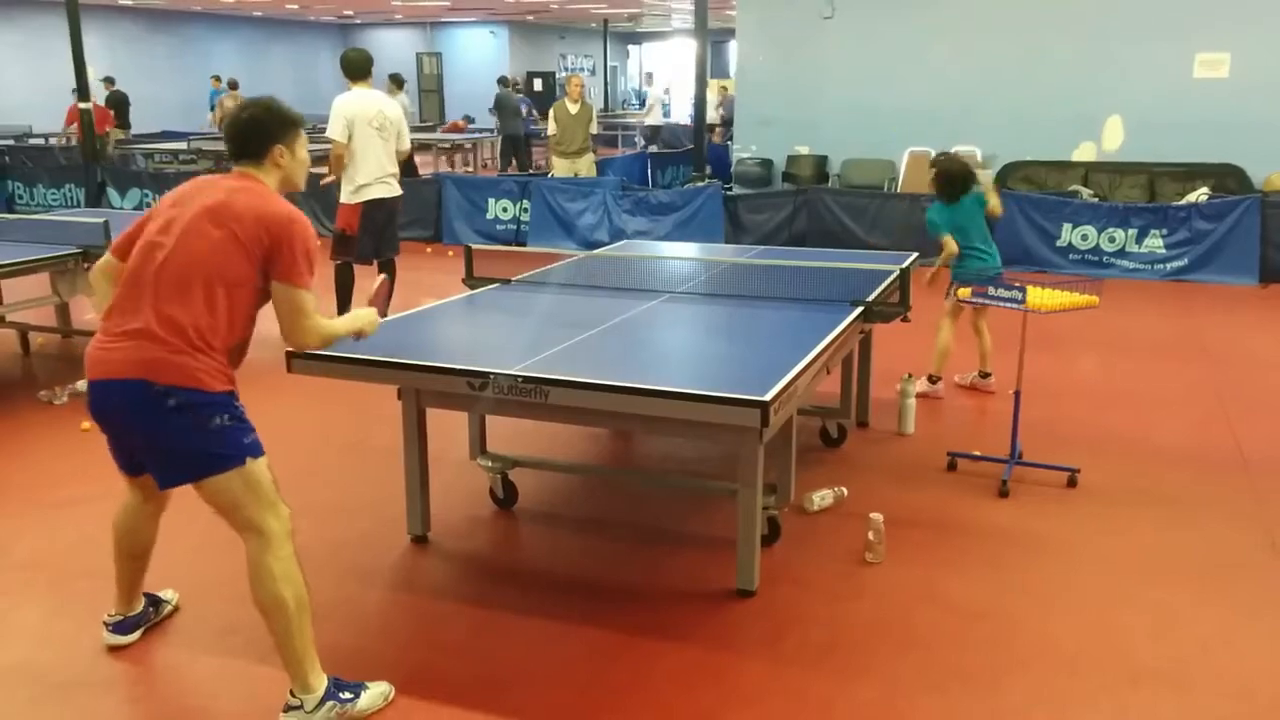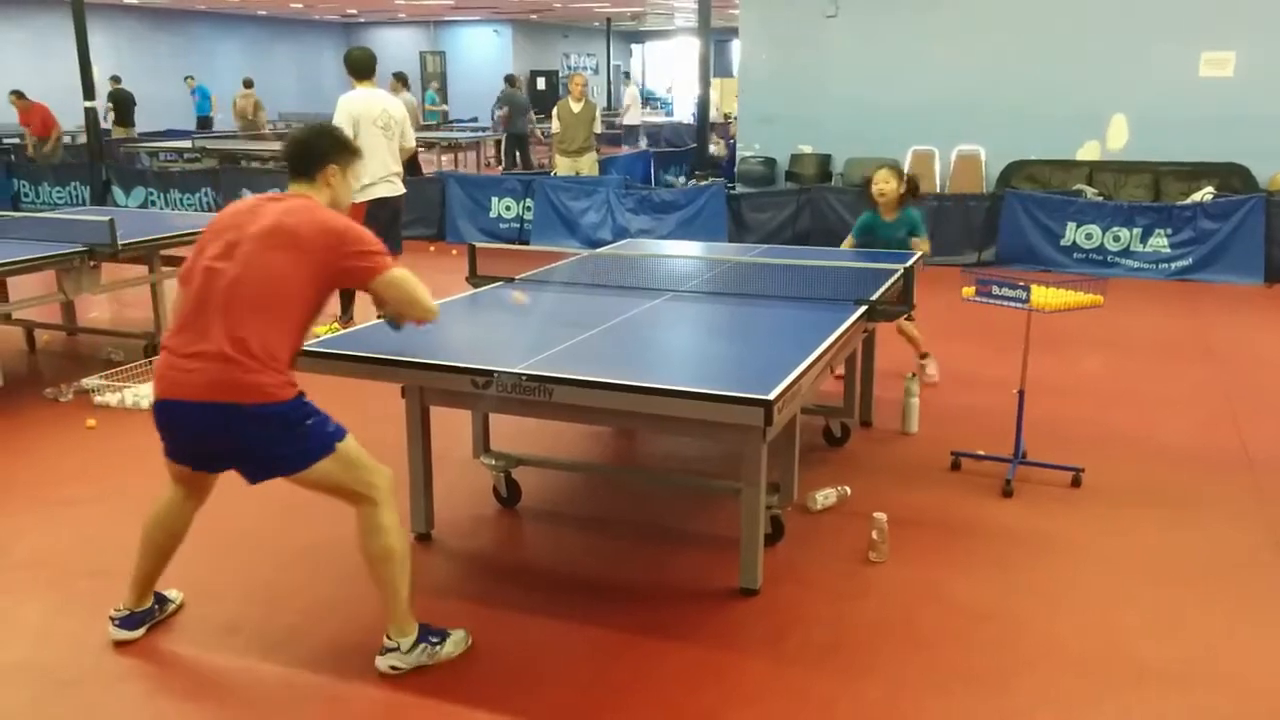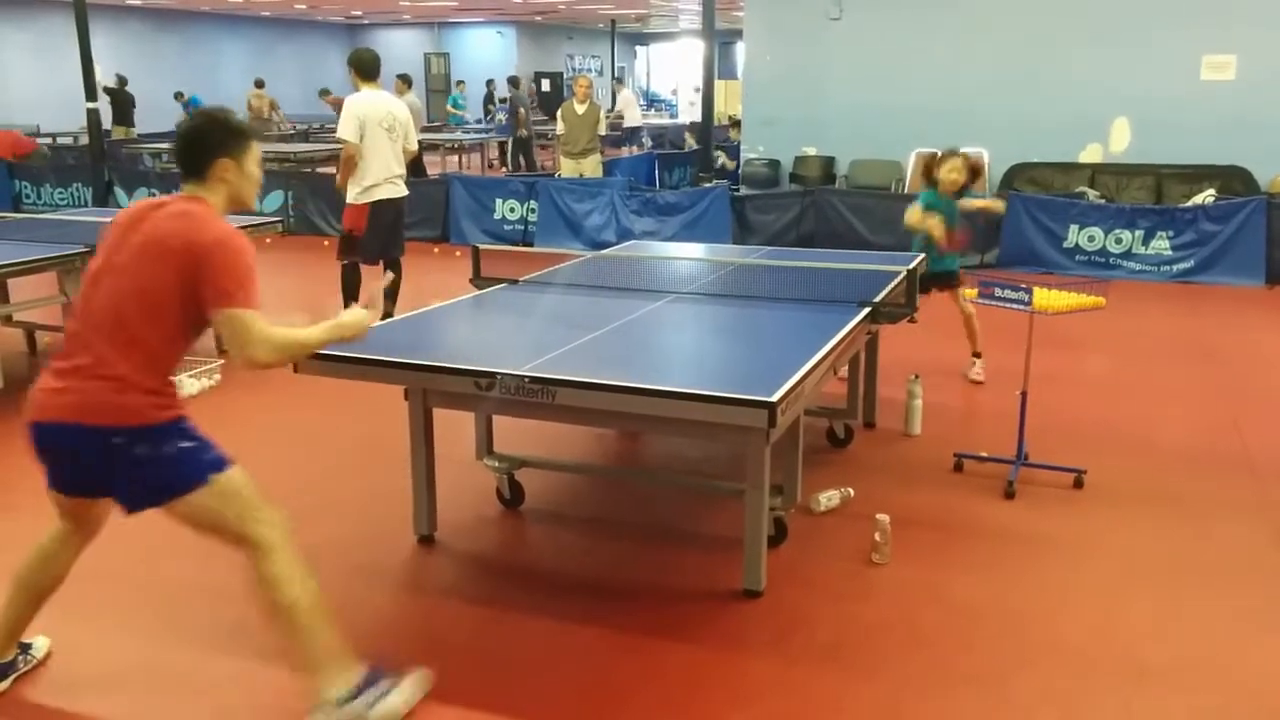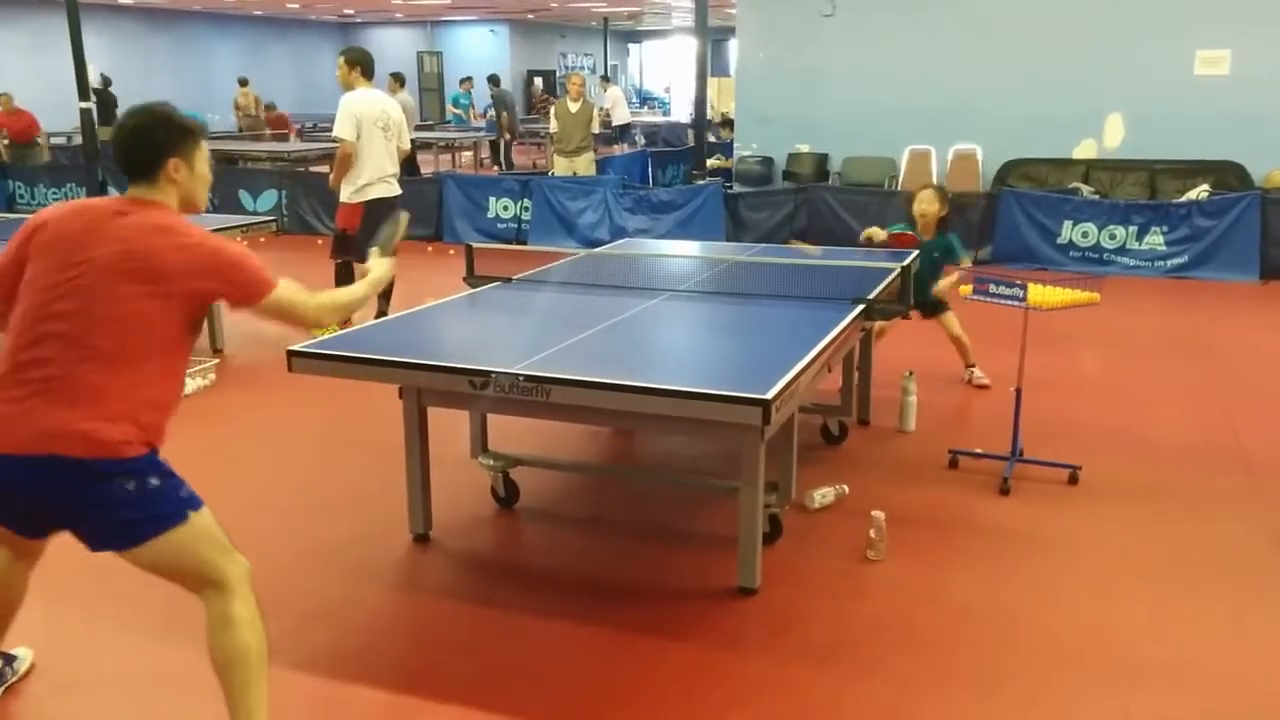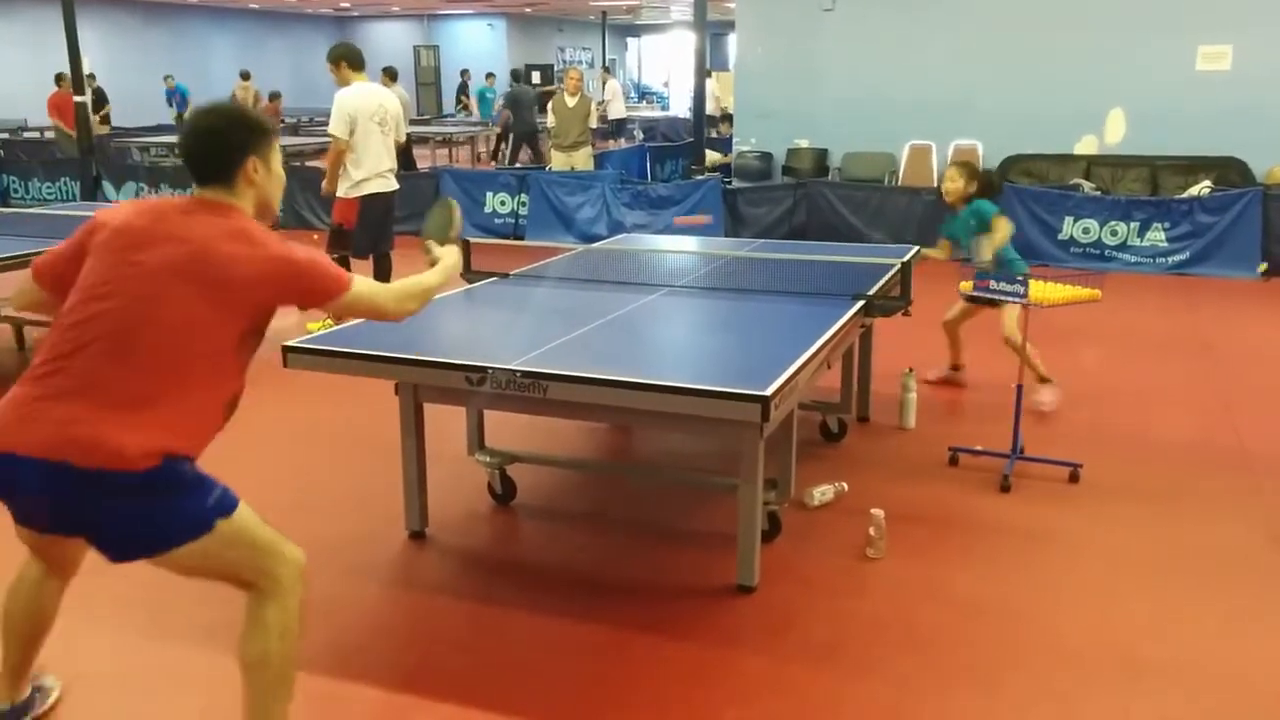
dt=0.7s
person 1, frame 1
left shoulder: (181, 196)
right shoulder: (282, 220)
left elbow: (104, 276)
right elbow: (303, 336)
right wrist: (355, 321)
left hip: (107, 377)
right hip: (180, 387)
left knee: (146, 492)
right knee: (269, 530)
left ankle: (127, 612)
person 1, frame 2
left shoulder: (233, 214)
right shoulder: (337, 231)
left elbow: (192, 298)
right elbow: (424, 310)
right wrist: (398, 298)
left hip: (173, 389)
right hip: (252, 398)
left knee: (187, 487)
right knee: (374, 489)
left ankle: (134, 608)
right ankle: (403, 640)
person 1, frame 3
left shoulder: (135, 217)
right shoulder: (217, 238)
right elbow: (257, 350)
right wrist: (341, 325)
left hip: (53, 412)
right hip: (128, 421)
left knee: (76, 527)
right knee: (267, 536)
person 1, frame 4
left shoulder: (51, 223)
right shoulder: (201, 253)
right elbow: (310, 312)
right wrist: (373, 279)
right hip: (100, 457)
right knee: (228, 581)
person 1, frame 5
left shoulder: (117, 219)
right shoulder: (272, 259)
right elbow: (395, 303)
right wrist: (443, 268)
right hip: (121, 466)
left knee: (51, 560)
right knee: (281, 574)
person 2, frame 1
left shoulder: (344, 103)
right shoulder: (391, 104)
left elbow: (338, 151)
right elbow: (404, 151)
left wrist: (336, 174)
left hip: (359, 194)
right hip: (389, 191)
left knee: (343, 259)
right knee: (386, 257)
person 2, frame 2
left shoulder: (349, 101)
right shoulder: (394, 102)
right elbow: (409, 147)
left hip: (363, 193)
right hip: (392, 190)
right knee: (388, 256)
left ankle: (345, 319)
person 2, frame 3
left shoulder: (355, 102)
right shoulder: (398, 104)
left elbow: (350, 151)
right elbow: (412, 150)
left wrist: (342, 178)
left hip: (366, 194)
right hip: (396, 192)
left knee: (349, 258)
right knee: (392, 257)
right ankle: (388, 315)
person 2, frame 4
left shoulder: (351, 101)
right shoulder: (390, 103)
left elbow: (347, 150)
right elbow: (404, 149)
left wrist: (336, 178)
left hip: (359, 194)
right hip: (389, 190)
left knee: (343, 258)
left ankle: (343, 321)
right ankle: (382, 315)
person 2, frame 5
left shoulder: (345, 97)
right shoulder: (389, 97)
left elbow: (339, 147)
left wrist: (329, 180)
left hip: (355, 189)
right hip: (386, 185)
left knee: (339, 253)
right knee: (381, 251)
left ankle: (338, 316)
person 3, frame 1
left shoulder: (936, 215)
right shoulder: (974, 195)
left elbow: (952, 251)
right elbow: (996, 212)
left wrist: (935, 270)
right wrist: (990, 189)
left hip: (969, 274)
right hip: (992, 269)
left knee: (946, 324)
right knee: (978, 323)
left ankle: (933, 381)
right ankle: (983, 377)
person 3, frame 2
left shoulder: (911, 216)
right shoulder: (867, 220)
left elbow: (924, 247)
right elbow: (845, 249)
left wrist: (920, 248)
left knee: (903, 324)
left ankle: (925, 358)
person 3, frame 3
left shoulder: (964, 197)
right shoulder: (928, 197)
left elbow: (999, 206)
right elbow: (910, 219)
left wrist: (980, 203)
right wrist: (930, 227)
left hip: (949, 265)
right hip: (923, 265)
left knee: (968, 312)
left ankle: (976, 359)
person 3, frame 4
left shoulder: (946, 240)
right shoulder: (904, 232)
left elbow: (965, 266)
right elbow: (874, 235)
left wrist: (948, 281)
right wrist: (874, 233)
left hip: (933, 293)
left knee: (956, 333)
right knee: (880, 326)
left ankle: (971, 368)
person 3, frame 5
left shoulder: (980, 207)
right shoulder: (951, 220)
left elbow: (1006, 228)
right elbow: (944, 254)
left wrist: (990, 246)
right wrist: (925, 253)
left hip: (1011, 277)
left knee: (1010, 335)
right knee: (949, 322)
left ankle: (1045, 383)
right ankle: (955, 370)
